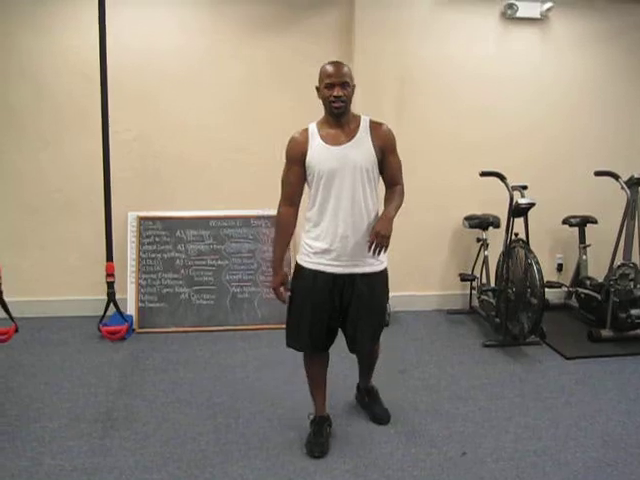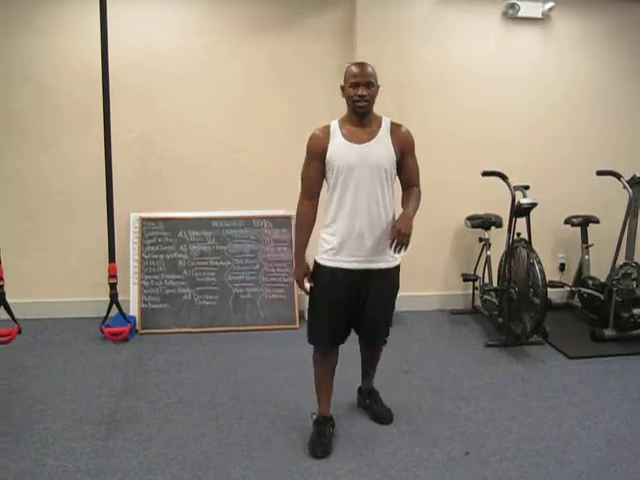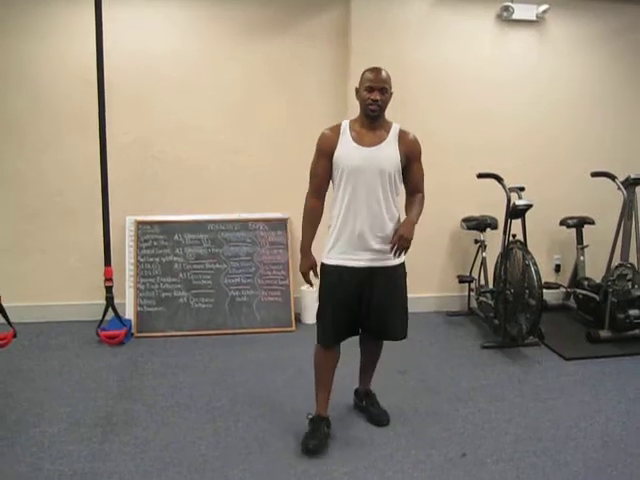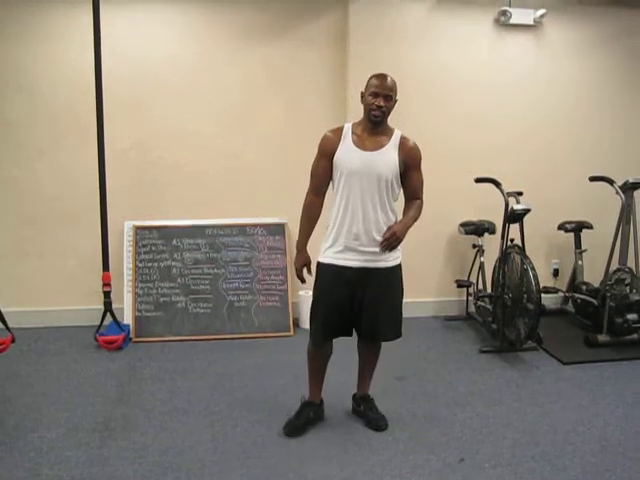
dt=0.3s
person 1, frame 1
left shoulder: (379, 134)
right shoulder: (301, 142)
left elbow: (395, 185)
right elbow: (288, 205)
left wrist: (387, 216)
right wrist: (278, 265)
left hip: (367, 263)
right hip: (316, 264)
left knee: (368, 339)
right knee: (313, 344)
left ankle: (366, 389)
right ankle: (321, 417)
person 1, frame 2
left shoulder: (399, 136)
right shoulder: (322, 139)
left elbow: (412, 187)
right elbow: (308, 199)
left wrist: (407, 215)
right wrist: (299, 257)
left hip: (381, 259)
right hip: (334, 259)
left knee: (375, 334)
right knee: (326, 340)
left ankle: (367, 390)
right ankle: (323, 417)
person 1, frame 3
left shoulder: (406, 142)
right shoulder: (331, 138)
left elbow: (416, 192)
right elbow: (315, 195)
left wrist: (410, 222)
right wrist: (305, 250)
left hip: (386, 258)
right hip: (340, 257)
left knee: (375, 331)
right knee: (328, 337)
left ankle: (364, 392)
right ankle: (321, 418)
person 1, frame 4
left shoulder: (406, 149)
right shoulder: (333, 140)
left elbow: (415, 198)
right elbow: (315, 195)
left wrist: (404, 224)
right wrist: (301, 247)
left hip: (382, 261)
right hip: (336, 257)
left knee: (373, 334)
right knee: (321, 334)
left ankle: (362, 398)
right ankle: (313, 404)
